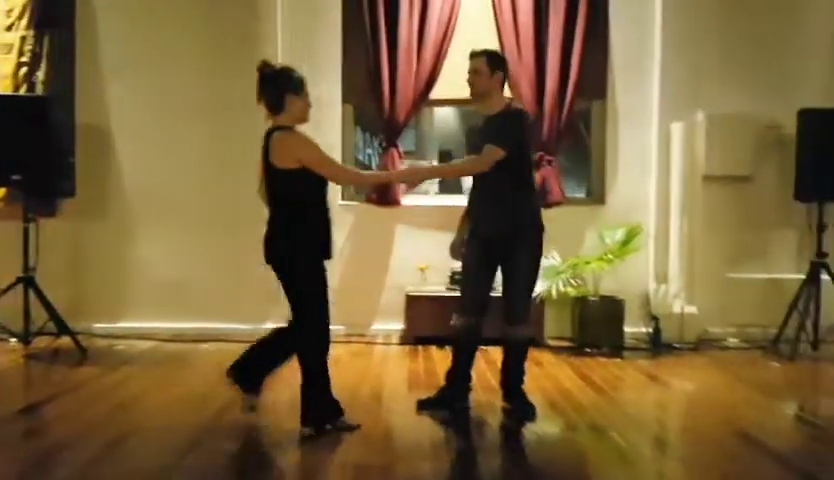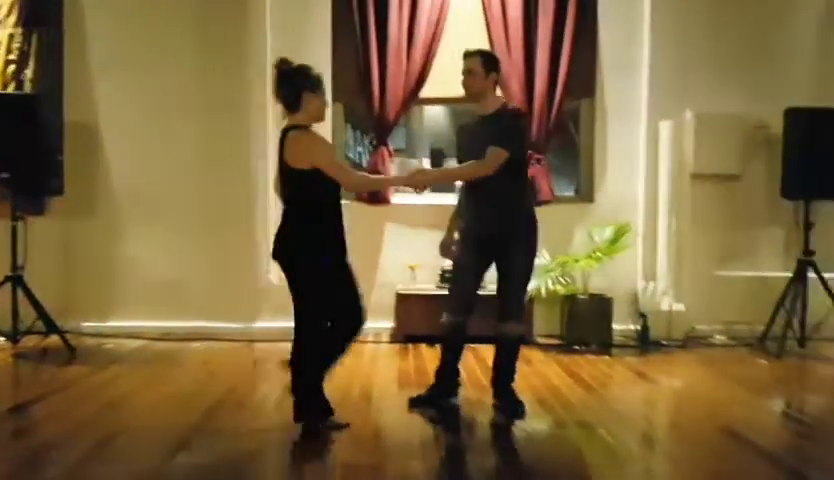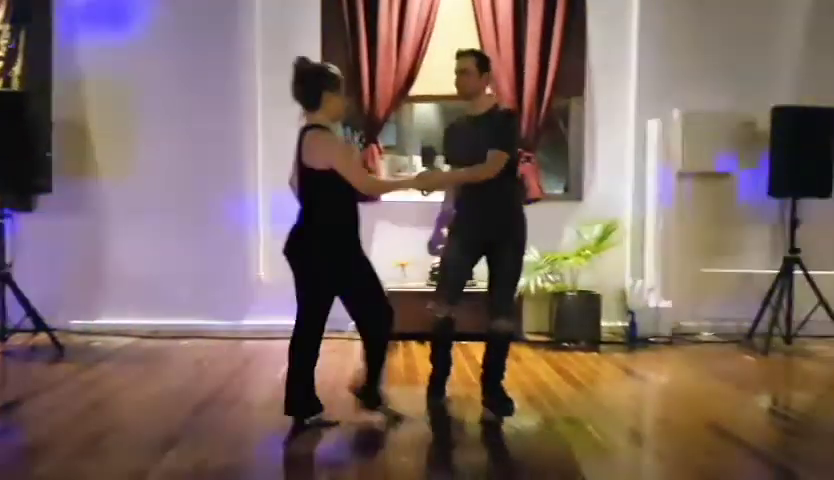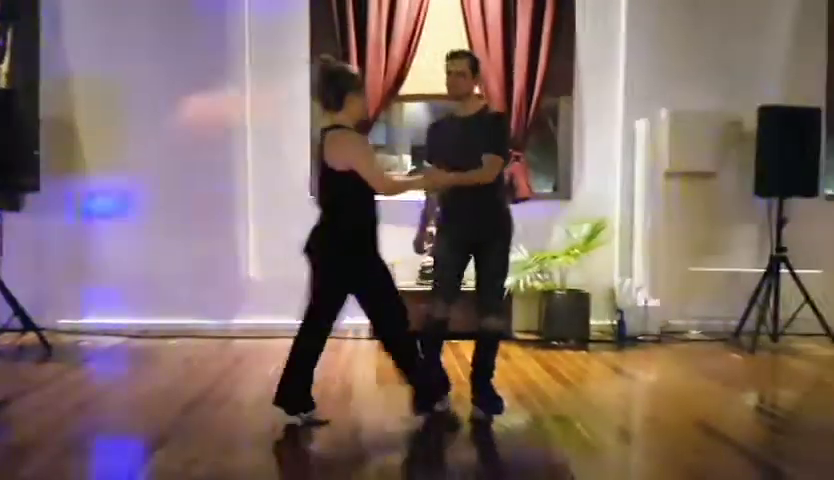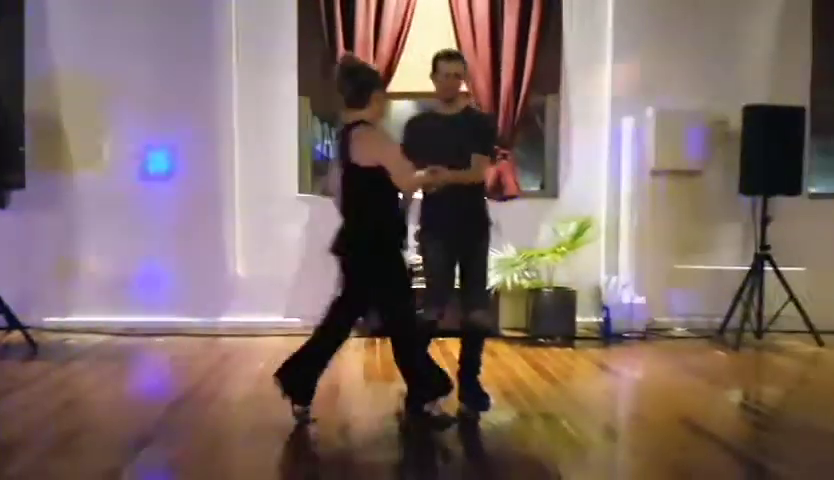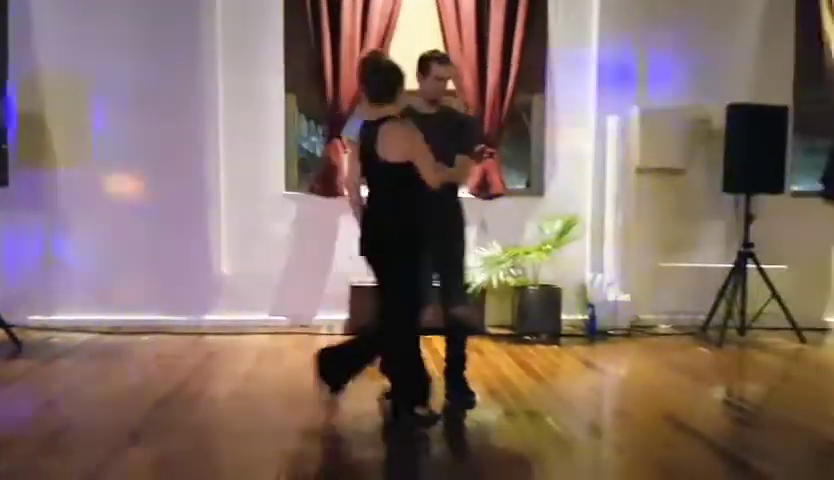
dt=0.1s
person 1, frame 1
left shoulder: (274, 139)
right shoulder: (292, 140)
left elbow: (266, 191)
right elbow: (344, 177)
right wrist: (394, 176)
left hip: (289, 244)
right hip: (297, 248)
left knee: (307, 324)
right knee: (313, 328)
left ankle: (256, 379)
right ankle: (319, 415)
person 1, frame 2
left shoulder: (290, 138)
right shoulder: (307, 139)
left elbow: (280, 187)
right elbow: (354, 181)
right wrist: (401, 179)
left hip: (308, 245)
right hip: (310, 248)
left knee: (325, 324)
right knee: (334, 323)
person 1, frame 3
left shoulder: (307, 137)
right shoulder: (325, 139)
left elbow: (298, 185)
right elbow: (366, 185)
right wrist: (412, 181)
left hip: (320, 245)
right hip: (325, 248)
person 1, frame 4
left shoulder: (327, 137)
right shoulder: (348, 140)
right elbow: (384, 185)
right wrist: (426, 179)
left hip: (333, 243)
right hip: (349, 248)
left knee: (334, 320)
person 1, frame 5
left shoulder: (347, 134)
right shoulder: (373, 136)
left elbow: (340, 190)
right elbow: (407, 182)
right wrist: (431, 174)
left hip: (359, 239)
right hip: (374, 245)
right knee: (400, 320)
person 1, frame 6
left shoulder: (362, 132)
right shoulder: (403, 131)
left elbow: (353, 186)
right elbow: (434, 179)
right wrist: (454, 170)
left hip: (377, 236)
right hip: (404, 239)
left knee: (396, 316)
right knee: (401, 319)
person 2, frame 1
left shoulder: (515, 121)
right shoulder: (483, 126)
left elbow: (483, 164)
left wrist: (429, 172)
right wrist: (462, 231)
left hip: (520, 233)
right hip: (483, 233)
left knee: (517, 315)
right knee: (468, 312)
left ankle: (513, 391)
right ankle: (456, 389)
person 2, frame 2
left shoulder: (512, 120)
right shoulder: (470, 129)
left elbow: (489, 166)
left wrist: (436, 174)
right wrist: (454, 229)
left hip: (516, 231)
right hip: (477, 231)
left knee: (512, 314)
right knee: (456, 309)
left ankle: (503, 389)
right ankle: (443, 388)
person 2, frame 3
left shoulder: (505, 120)
right shoulder: (454, 129)
left elbow: (491, 169)
left wrist: (442, 177)
left hip: (505, 229)
right hip: (465, 228)
left knee: (502, 311)
right knee: (444, 302)
left ankle: (492, 385)
right ankle: (437, 380)
person 2, frame 4
left shoulder: (495, 123)
right shoulder: (438, 129)
left elbow: (490, 172)
left wrist: (453, 178)
right wrist: (422, 226)
left hip: (493, 228)
right hip: (452, 228)
left knee: (491, 311)
right knee: (441, 302)
left ankle: (482, 384)
person 2, frame 5
left shoulder: (479, 122)
right shoulder: (417, 125)
left elbow: (478, 172)
left wrist: (448, 176)
left hip: (473, 226)
right hip: (434, 227)
left knee: (476, 306)
right knee: (436, 302)
left ankle: (469, 380)
person 2, frame 6
left shoulder: (459, 122)
right shoulder: (399, 121)
left elbow: (464, 169)
left hip: (449, 219)
left knee: (456, 301)
left ankle: (455, 377)
